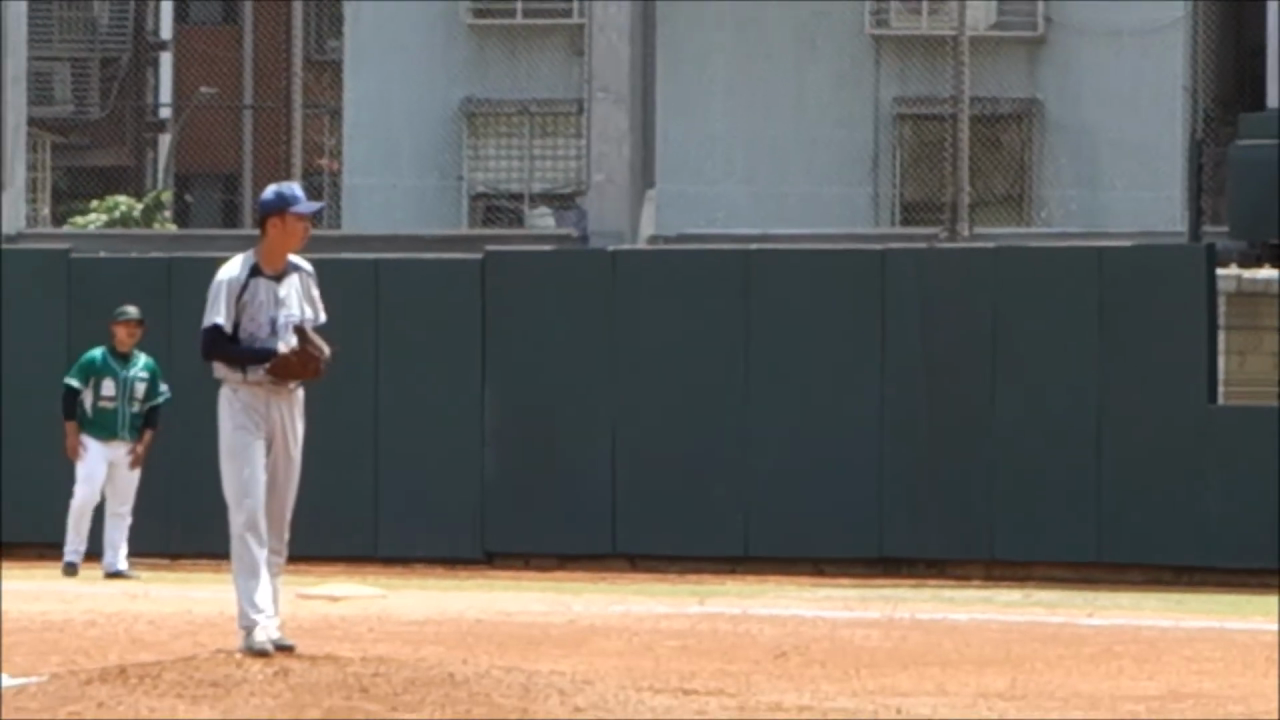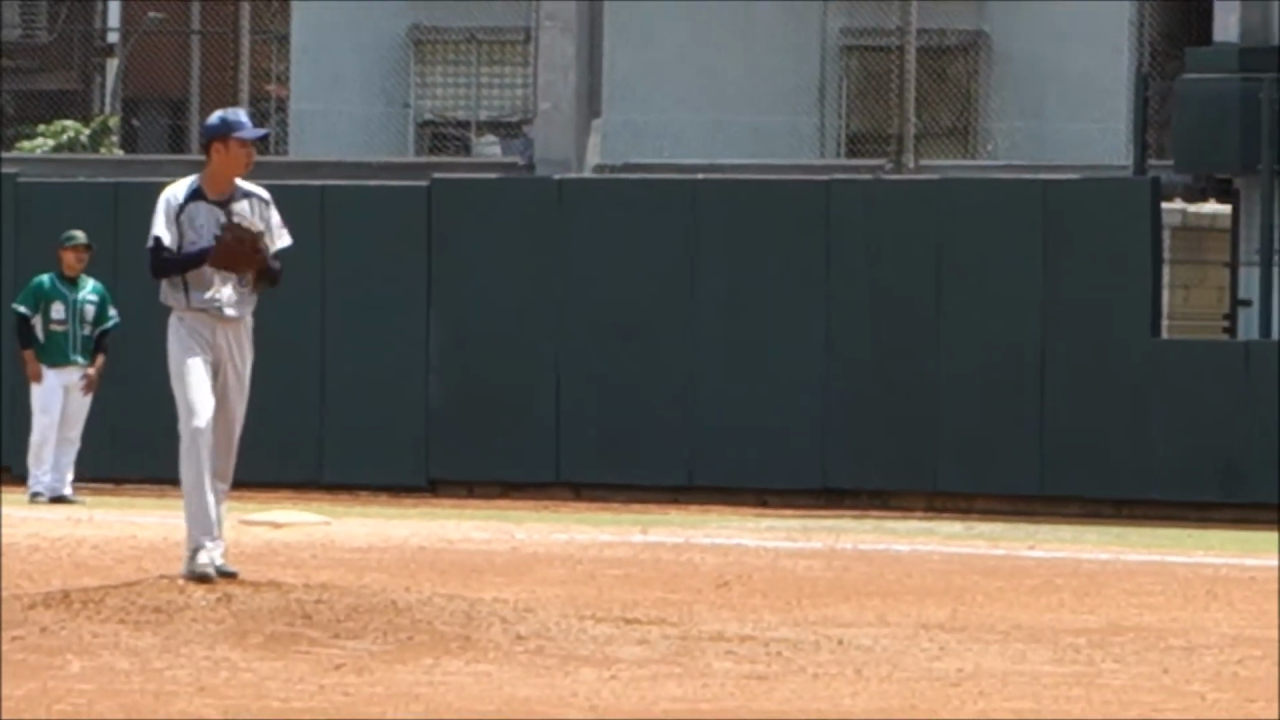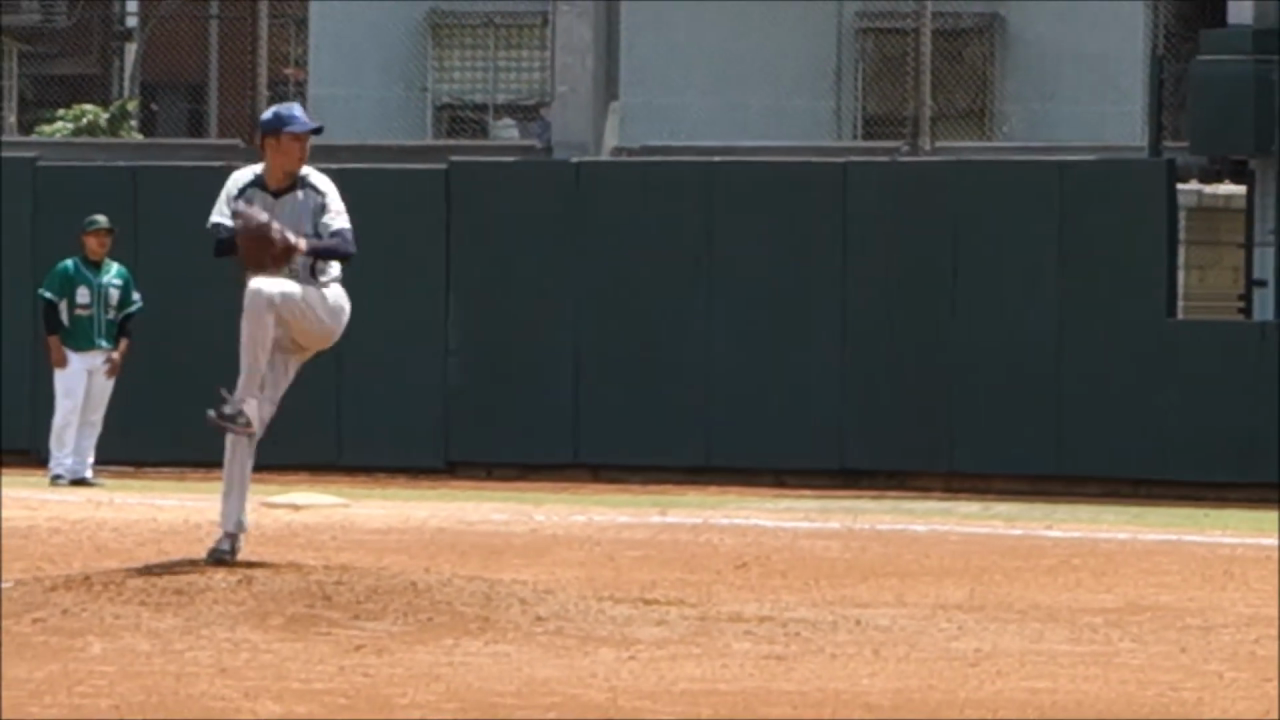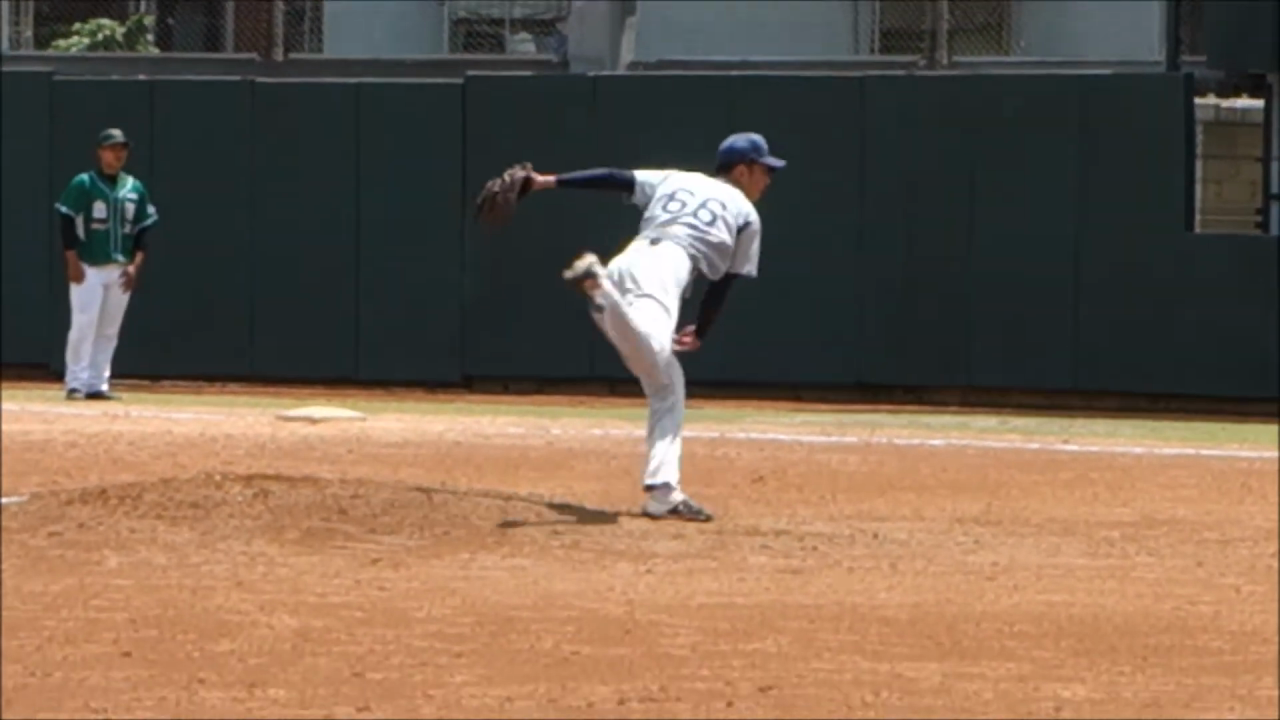
dt=1s
person 1, frame 1
left shoulder: (303, 274)
right shoulder: (234, 277)
right elbow: (212, 346)
right wrist: (272, 355)
left hip: (289, 400)
right hip: (244, 401)
left knee: (279, 516)
right knee: (249, 512)
left ankle: (268, 620)
right ankle: (256, 623)
person 1, frame 2
left shoulder: (258, 201)
right shoulder: (177, 198)
left elbow: (277, 274)
right elbow: (158, 265)
left wrist: (262, 262)
right wrist: (211, 250)
left hip: (237, 330)
right hip: (190, 327)
left knee: (226, 441)
right knee: (198, 427)
left ankle: (213, 548)
right ankle: (201, 548)
person 1, frame 3
left shoulder: (319, 188)
right shoulder: (241, 185)
left elbow: (344, 246)
right elbow: (221, 238)
left wrist: (306, 247)
left hip: (322, 306)
right hip: (271, 321)
left knee: (260, 290)
right knee: (244, 427)
left ankle: (244, 407)
right ankle: (230, 530)
person 1, frame 4
left shoulder: (674, 180)
right shoulder: (744, 214)
left elbow: (613, 178)
right elbow: (722, 284)
left wrist: (551, 182)
right wrist: (695, 331)
left hip: (621, 266)
right hip: (659, 269)
left knee: (666, 389)
right knee: (657, 371)
left ankle: (663, 492)
right ankle: (596, 280)
person 2, frame 1
left shoulder: (149, 366)
right shoulder: (93, 359)
left elbow: (154, 409)
right elbow: (70, 396)
left wrist: (144, 444)
right wrist: (72, 436)
left hip: (129, 447)
right hip: (94, 442)
left knee: (121, 507)
right knee: (85, 497)
left ankle: (115, 563)
right ankle: (73, 556)
person 2, frame 2
left shoulder: (97, 291)
right shoulder: (42, 285)
left elbow: (104, 332)
right elbow: (23, 323)
left wrist: (97, 367)
right wrist: (31, 361)
left hip: (82, 372)
right hip: (48, 369)
left knee: (72, 433)
right knee: (44, 428)
left ankle: (60, 488)
right ankle: (38, 487)
person 2, frame 3
left shoulder: (121, 274)
right shoulder: (66, 269)
left elbow: (128, 316)
right elbow: (50, 309)
left wrist: (120, 351)
right wrist: (55, 347)
left hip: (105, 356)
right hip: (71, 353)
left knee: (93, 417)
right knee: (67, 412)
left ankle: (81, 470)
right ankle: (59, 469)
person 2, frame 4
left shoulder: (136, 188)
right shoulder: (82, 183)
left elbow: (143, 230)
right elbow: (67, 224)
left wrist: (135, 265)
right wrist: (72, 262)
left hip: (121, 270)
right hip: (88, 267)
left knee: (109, 331)
right knee: (83, 326)
left ankle: (97, 384)
right ankle: (76, 383)
